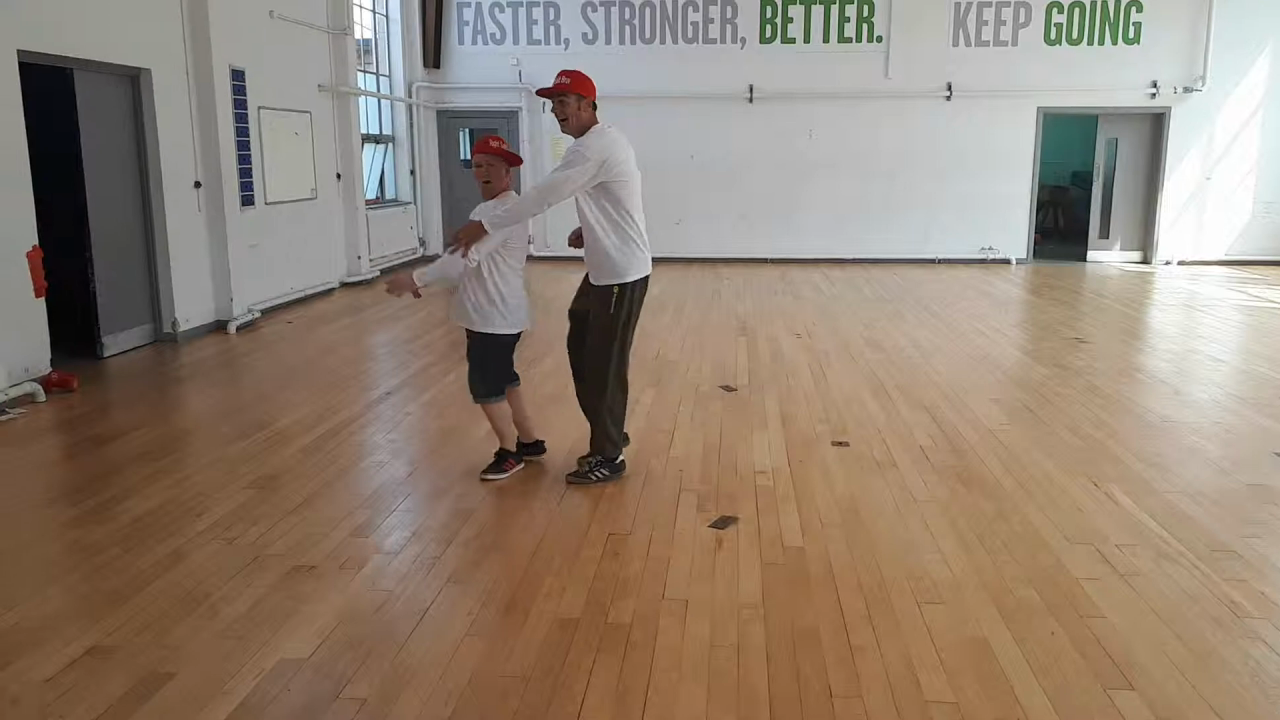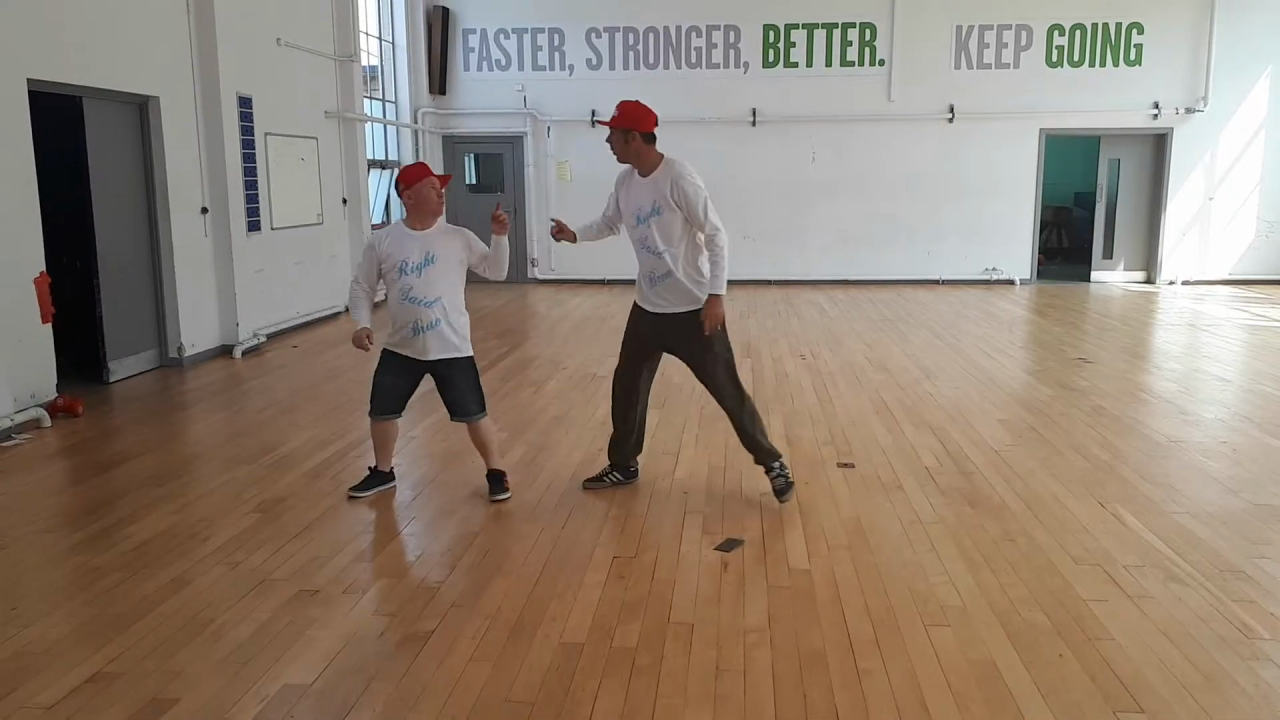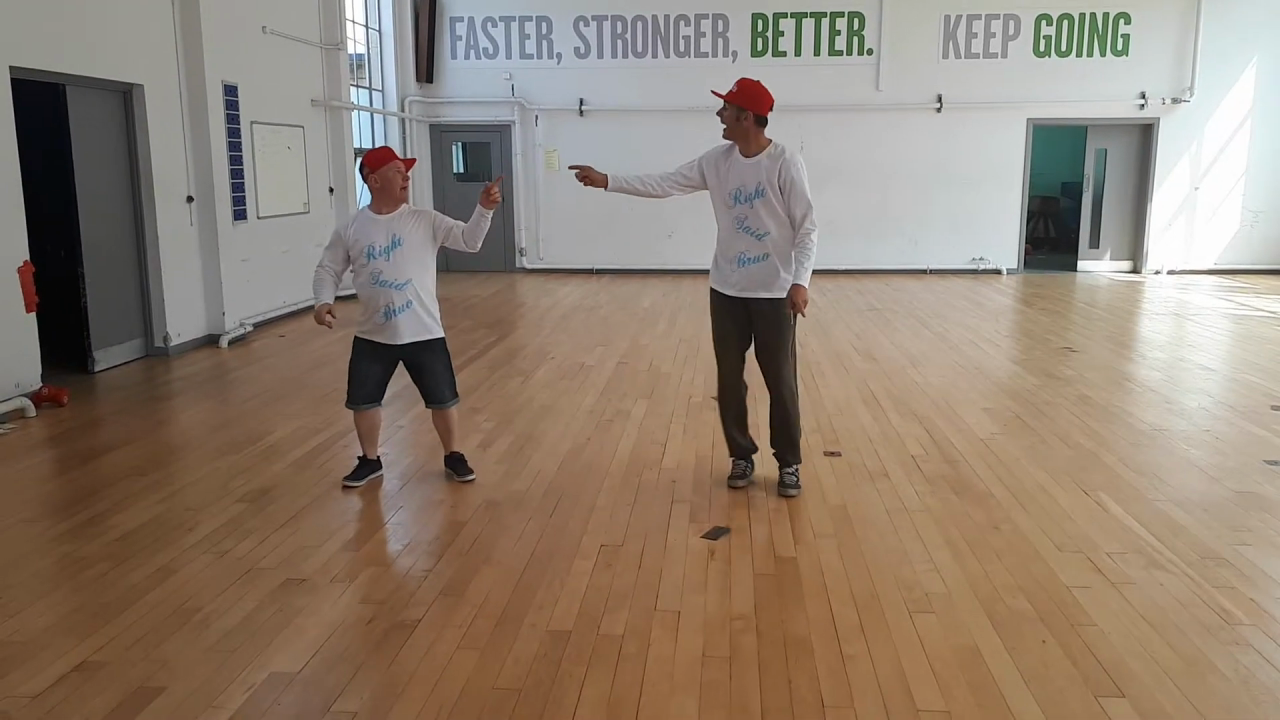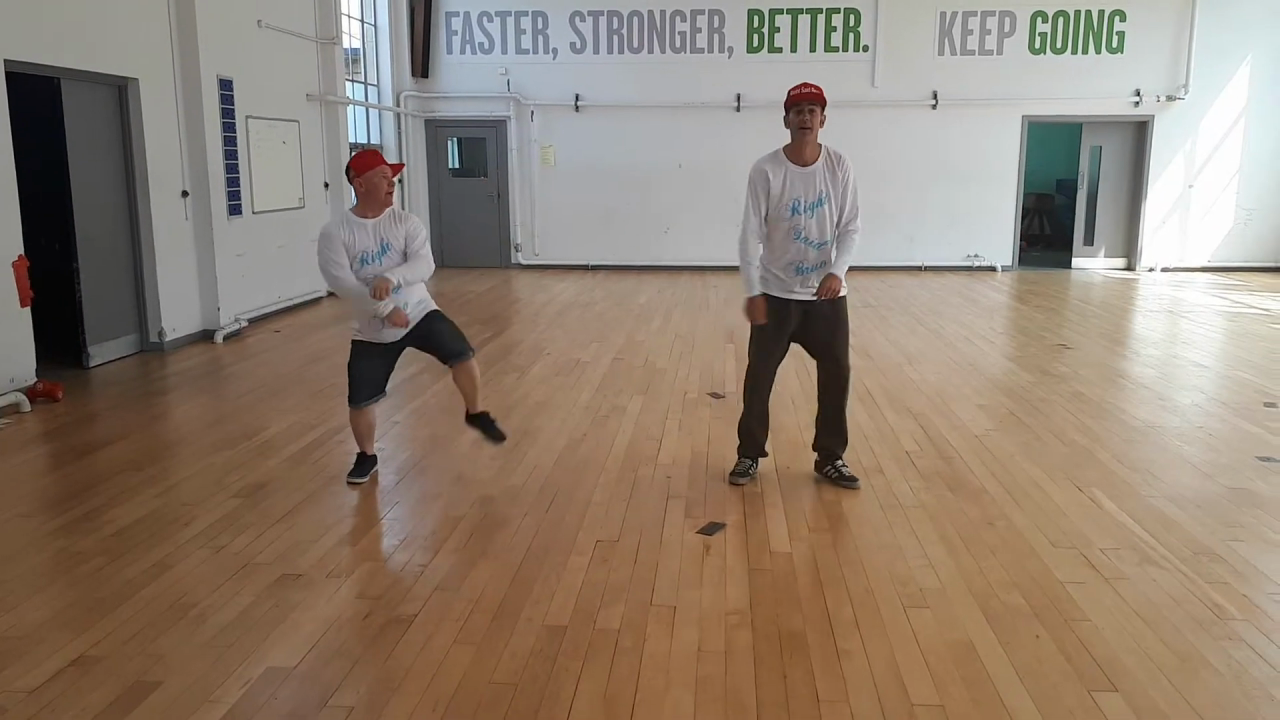
dt=0.5s
person 1, frame 1
left shoulder: (594, 147)
right shoulder: (603, 140)
left elbow: (544, 195)
left wrist: (484, 226)
right wrist: (587, 229)
left hip: (621, 275)
right hip: (606, 269)
left knee: (602, 364)
right knee: (581, 347)
left ankle: (609, 456)
right ankle: (607, 434)
person 1, frame 2
left shoulder: (679, 178)
right shoulder: (626, 181)
left elbow: (715, 235)
right elbow: (609, 222)
left wrist: (714, 294)
right wrist: (574, 233)
left hip: (692, 305)
right hip: (648, 307)
left knee: (725, 387)
right knee: (628, 383)
left ankle: (771, 462)
right ankle: (623, 464)
person 1, frame 3
left shoulder: (785, 163)
right shoulder: (716, 160)
left elbow: (806, 228)
right elbow: (665, 183)
left wrist: (800, 281)
right wrist: (607, 181)
left hip: (774, 291)
right hip: (726, 289)
left knee: (781, 380)
right knee: (730, 379)
left ankle: (789, 462)
right ankle: (741, 455)
person 1, frame 4
left shoulder: (838, 165)
right shoulder: (765, 170)
left elbow: (851, 227)
right elbow: (751, 234)
left wrist: (837, 274)
right wrist: (754, 291)
left hip: (825, 290)
right hip: (776, 291)
left knee: (836, 375)
right knee: (758, 377)
left ankle: (830, 458)
right ankle: (749, 455)
person 2, frame 1
left shoulder: (504, 212)
right shoulder: (486, 209)
left elbow: (470, 257)
right elbow: (468, 255)
left wrist: (417, 279)
right wrist: (430, 274)
left hip: (495, 320)
right hip: (486, 317)
left knee: (488, 390)
right knee: (503, 381)
left ankle: (511, 452)
right ankle: (529, 441)
person 2, frame 2
left shoulder: (458, 239)
right shoulder: (382, 241)
left elbow: (496, 271)
right elbow: (361, 287)
left wrist: (500, 237)
right wrist: (361, 324)
left hip: (451, 346)
right hip: (401, 346)
left knee: (472, 413)
right knee: (382, 411)
left ankle: (496, 471)
right ankle: (383, 471)
person 2, frame 3
left shoulder: (426, 221)
right shoulder: (350, 229)
left elbow: (469, 241)
right elbow: (327, 270)
left wrist: (484, 210)
right wrist: (324, 300)
left hip: (424, 332)
right hip: (373, 335)
left knee: (443, 399)
right knee: (362, 401)
left ankle: (453, 455)
right ankle: (370, 460)
person 2, frame 4
left shoulder: (406, 221)
right shoulder: (333, 233)
left elbow: (424, 265)
right elbow: (340, 280)
left wrist: (392, 280)
right wrist: (383, 309)
left hip: (418, 312)
right hip: (373, 329)
left knee: (462, 354)
right knee: (361, 400)
left ankle: (477, 414)
right ankle: (366, 457)
